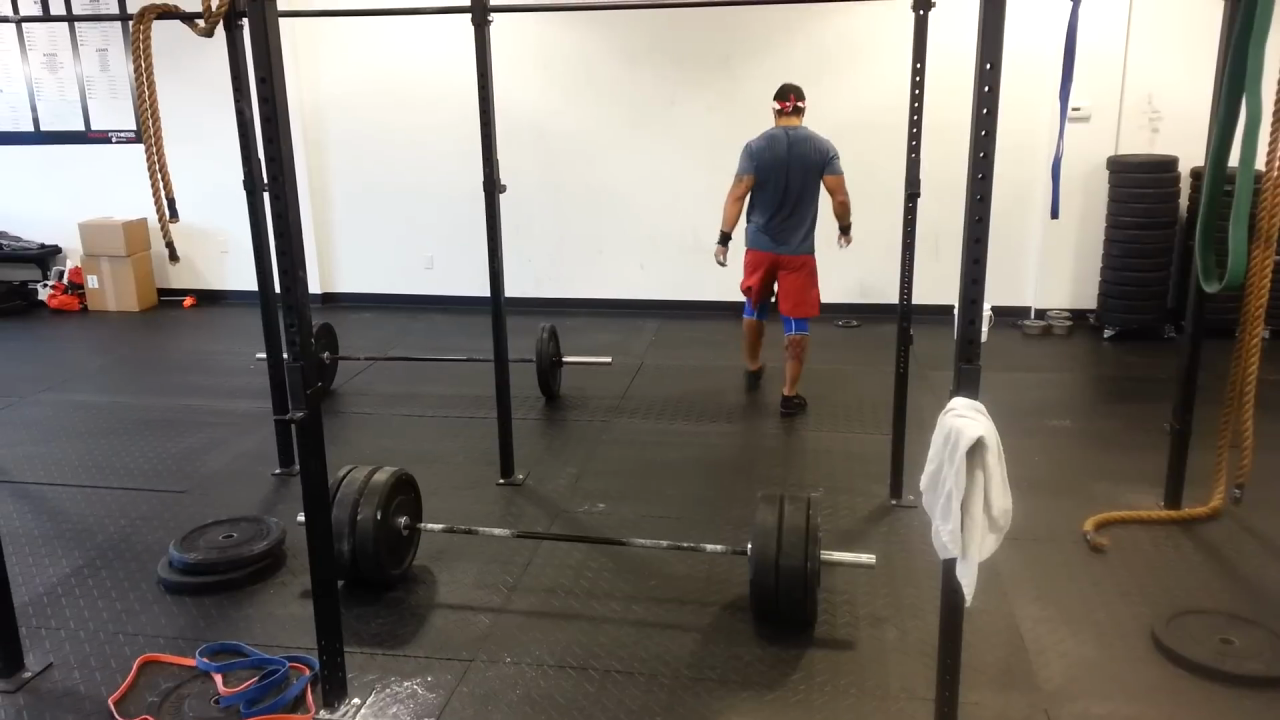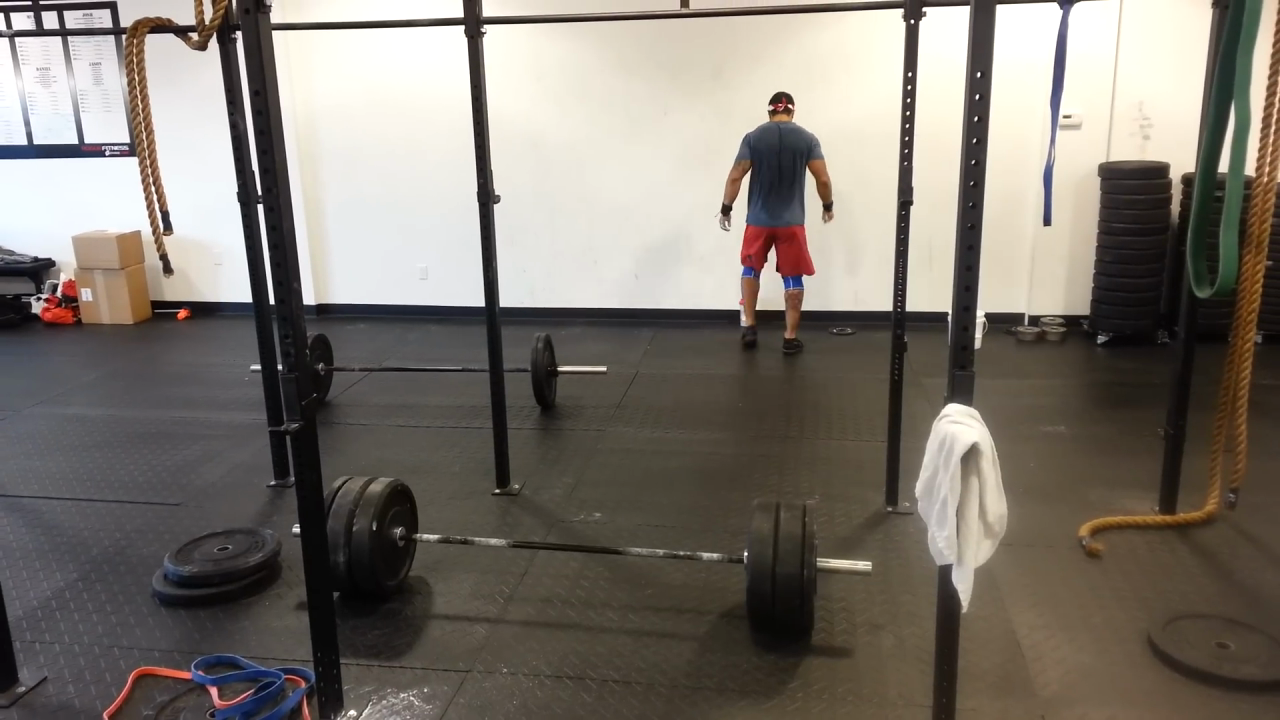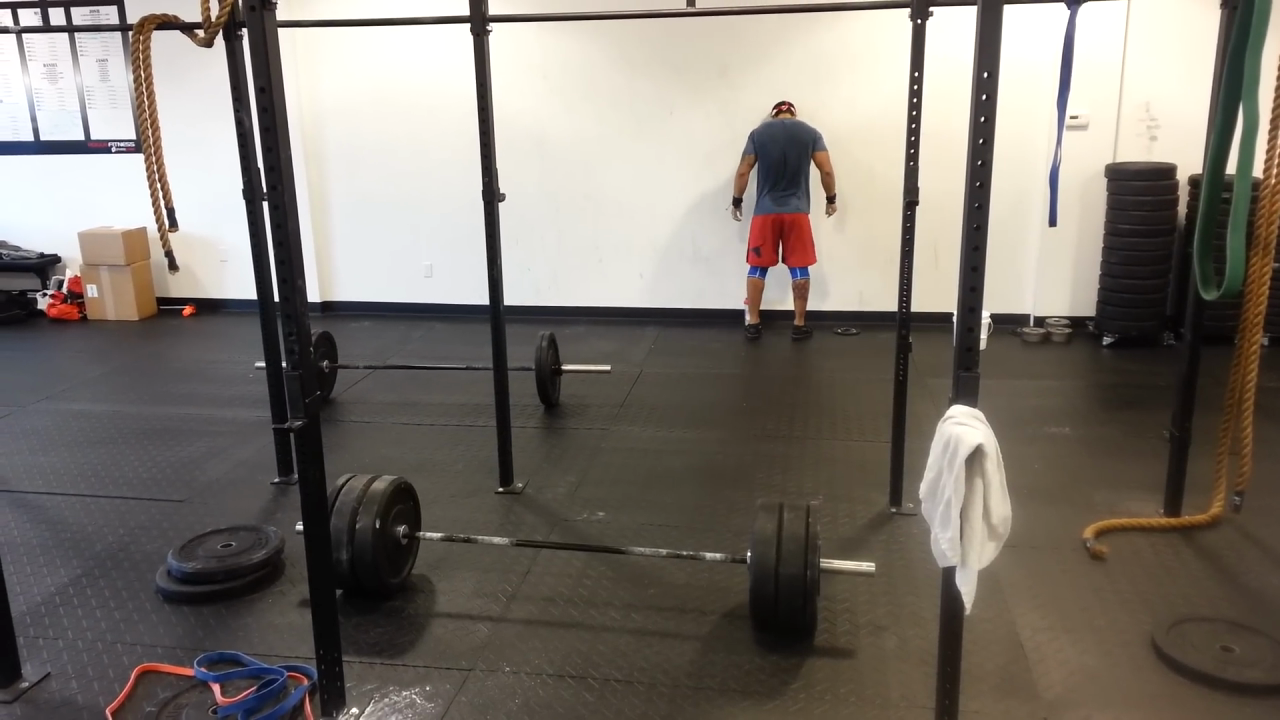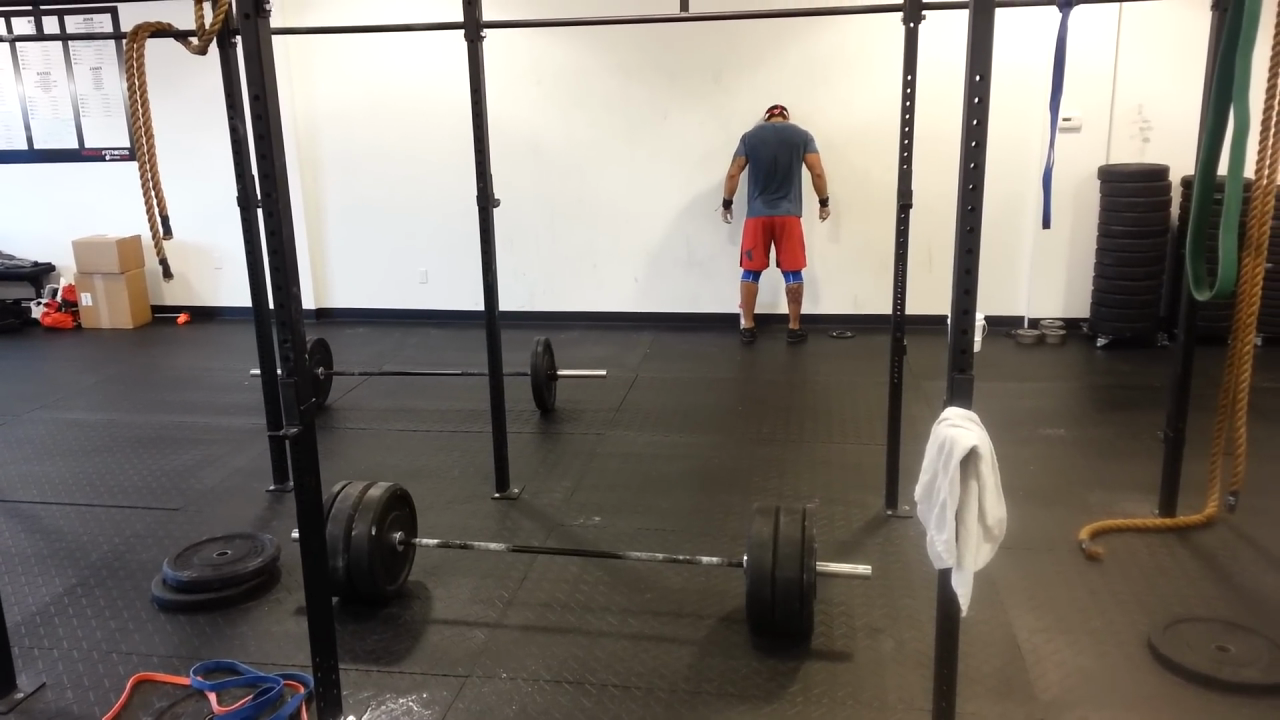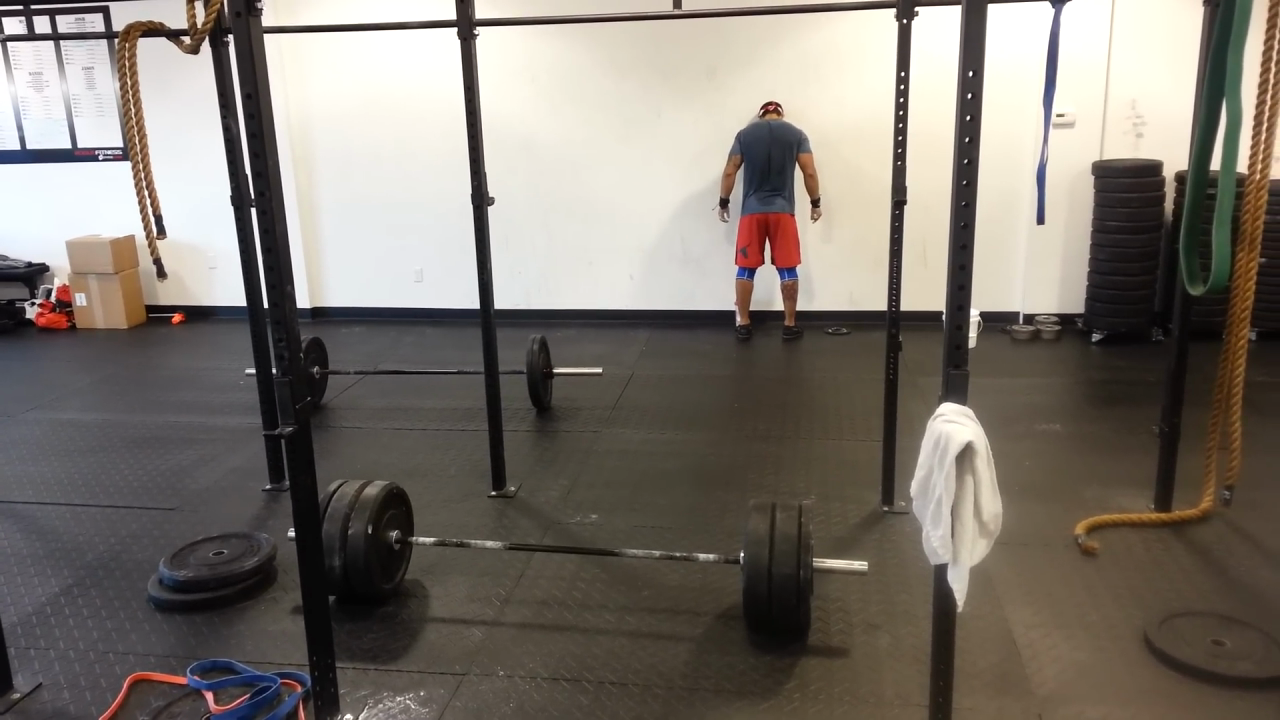
dt=1s
person 1, frame 1
left shoulder: (756, 146)
right shoulder: (822, 147)
left elbow: (737, 194)
right elbow: (840, 198)
left wrist: (723, 239)
right wrist: (845, 228)
left hip: (760, 245)
right hip: (799, 250)
left knee: (755, 307)
right knee: (797, 321)
left ankle: (753, 368)
right ankle: (790, 395)
person 1, frame 2
left shoulder: (753, 137)
right shoulder: (807, 139)
left elbow: (736, 176)
right elbow: (823, 179)
left wrist: (725, 209)
right wrist: (828, 206)
left hip: (759, 220)
right hip: (792, 222)
left knee: (750, 270)
right knee: (793, 278)
left ankle: (750, 326)
right ankle: (790, 337)
person 1, frame 3
left shoulder: (758, 133)
right shoulder: (811, 133)
left elbow: (743, 171)
right elbow: (826, 170)
left wrist: (736, 202)
right wrist: (831, 199)
left hip: (765, 211)
right hip: (797, 211)
left knee: (757, 266)
right knee: (799, 267)
left ankle: (753, 324)
right ankle: (799, 325)
person 1, frame 4
left shoulder: (750, 136)
right shoulder: (802, 135)
left elbow: (733, 173)
right elbow: (817, 172)
left wrist: (727, 204)
right wrist: (824, 202)
left hip: (757, 214)
right hip: (788, 214)
left knee: (751, 270)
right knee: (793, 271)
left ankle: (748, 327)
right ankle: (794, 328)
person 1, frame 5
left shoulder: (744, 134)
right shoulder: (796, 134)
left elbow: (729, 172)
right elbow: (809, 172)
left wrist: (723, 203)
right wrist: (815, 203)
left hip: (752, 211)
right hip: (782, 211)
left knee: (746, 268)
right knee: (788, 269)
left ankle: (743, 324)
right ankle: (790, 325)
